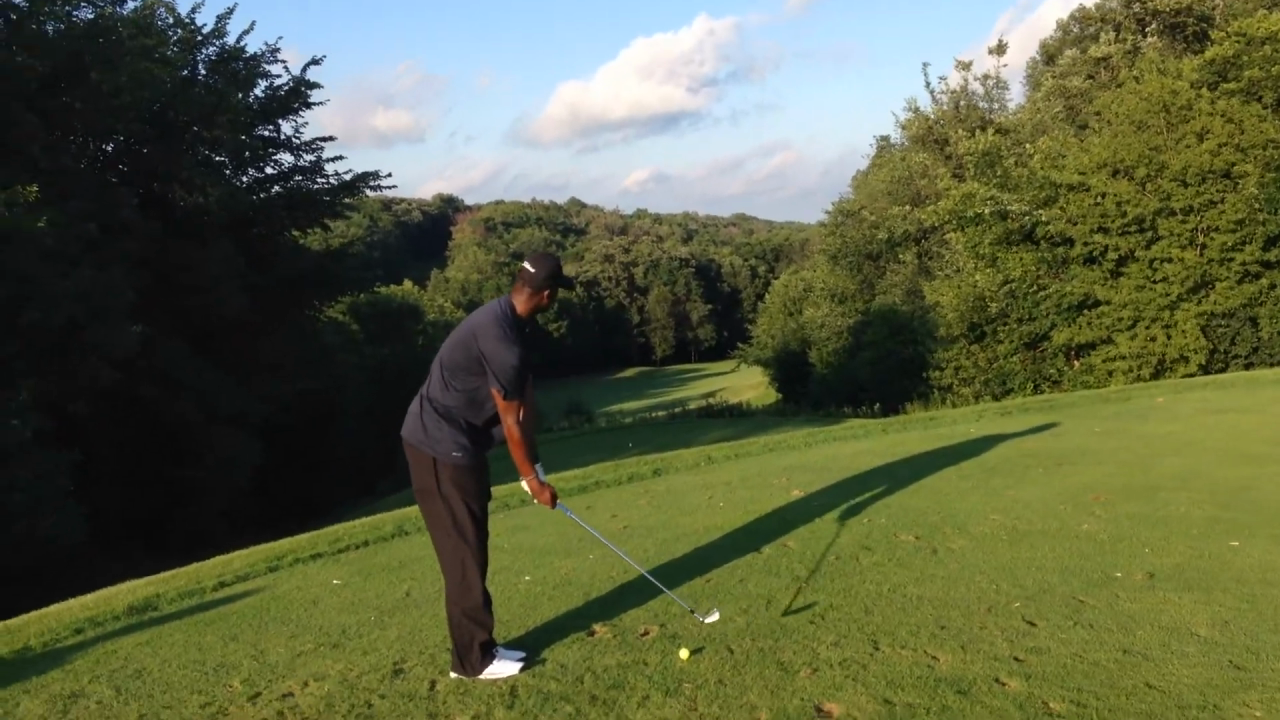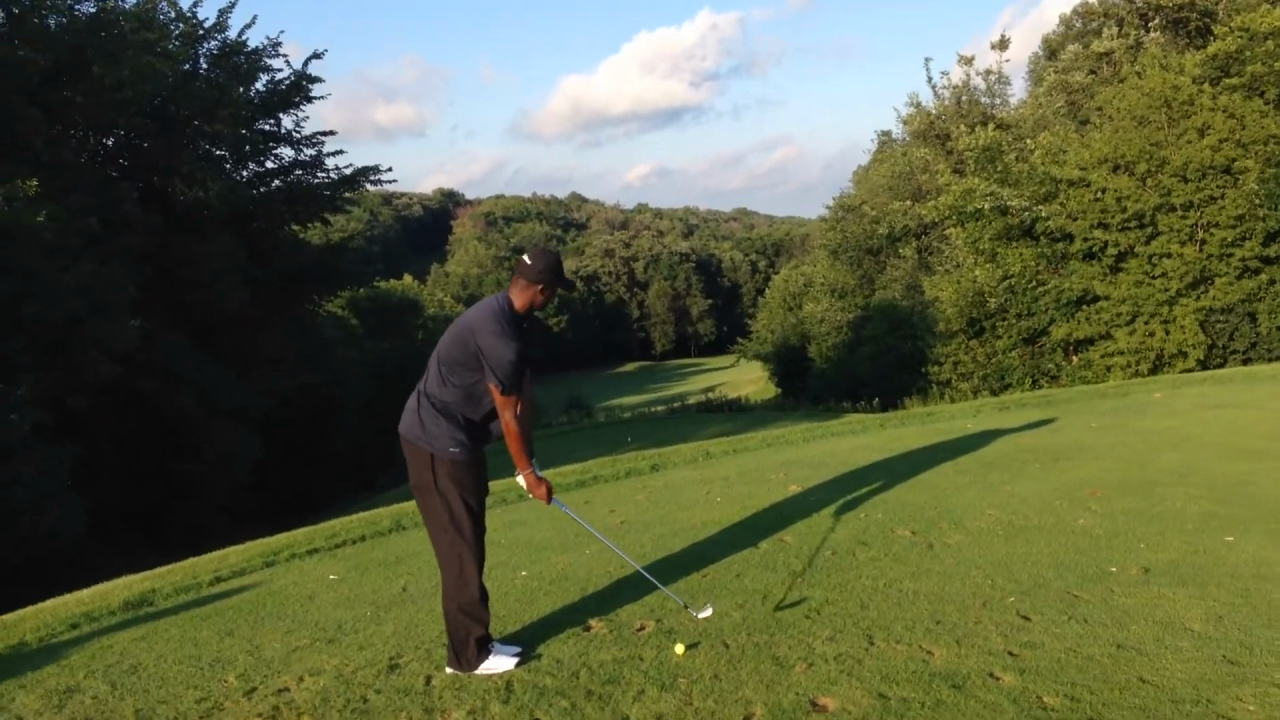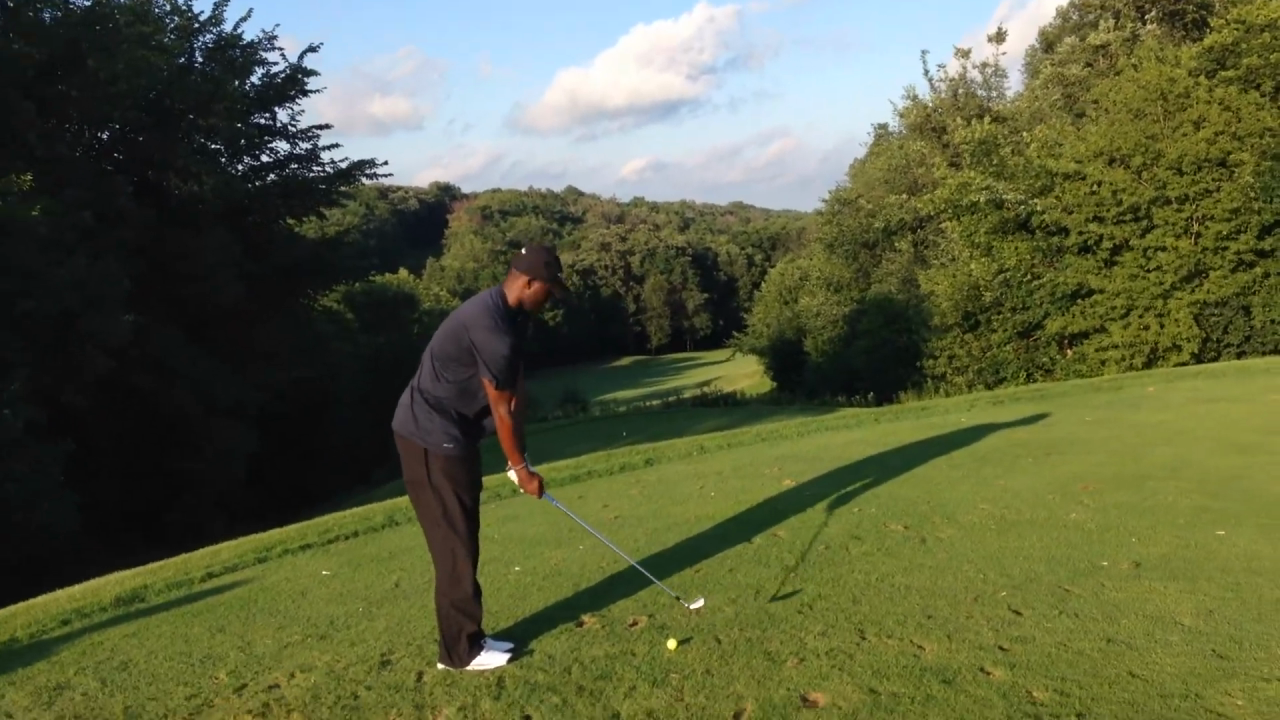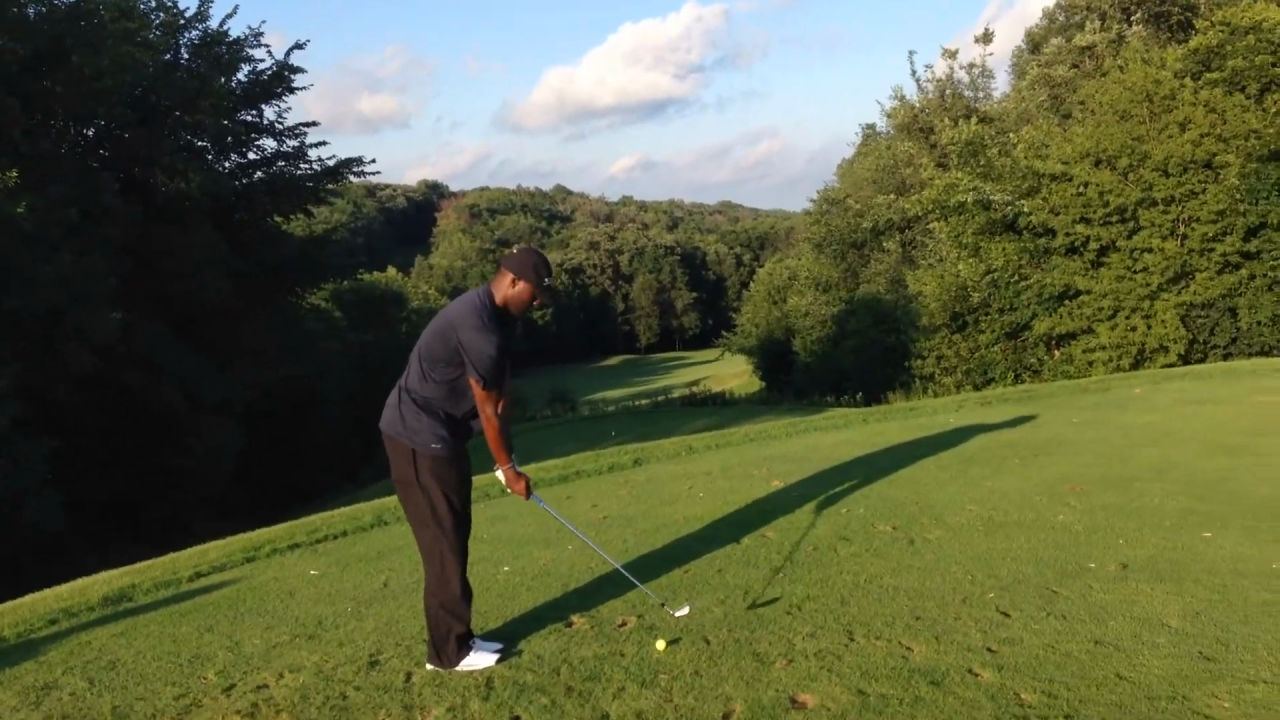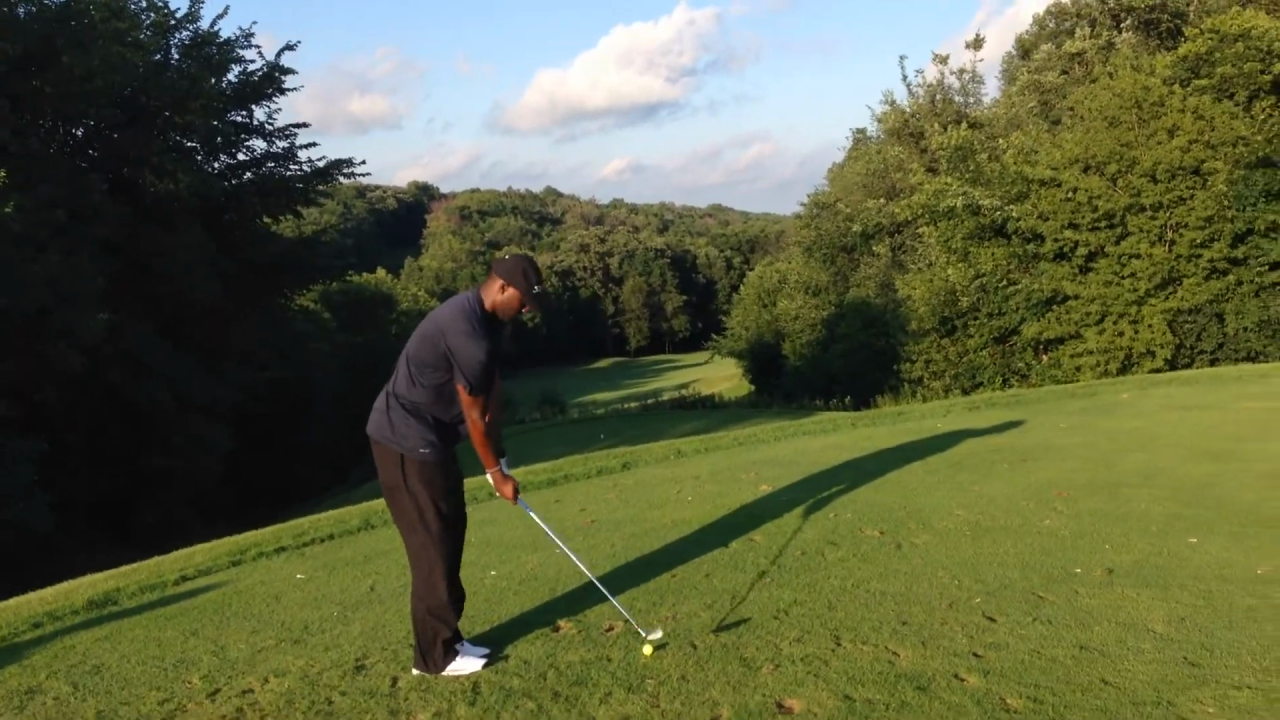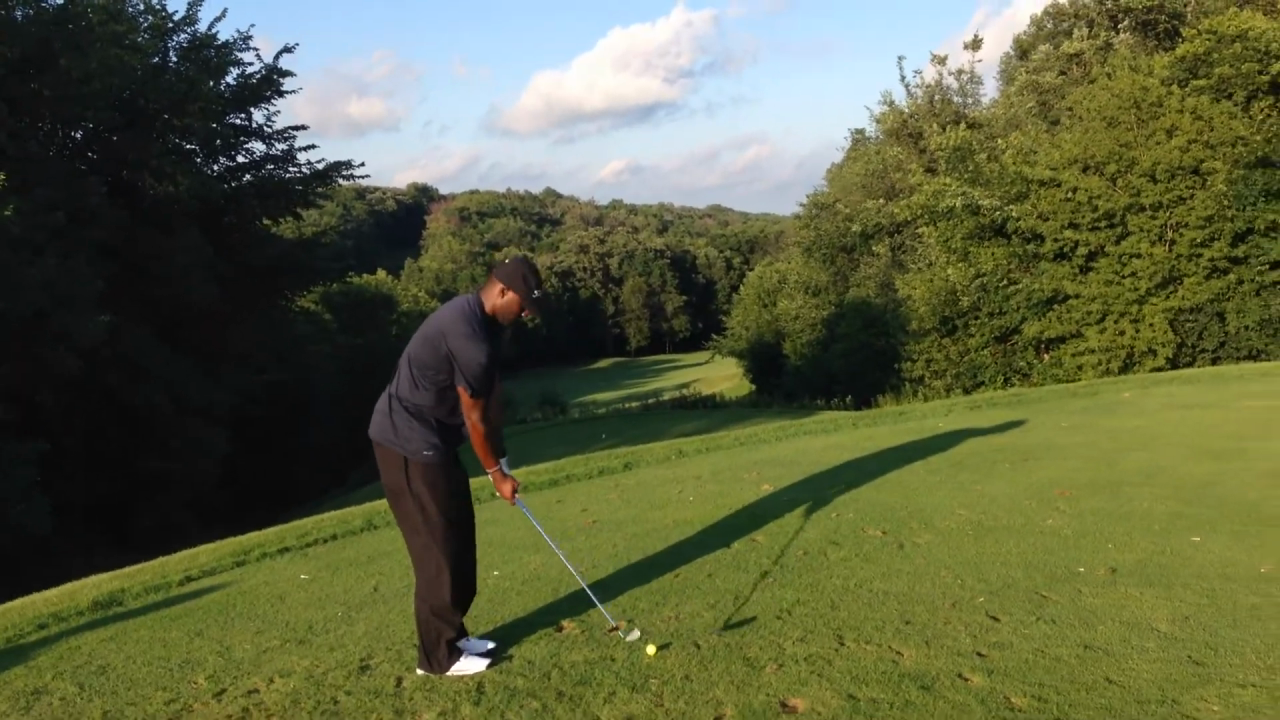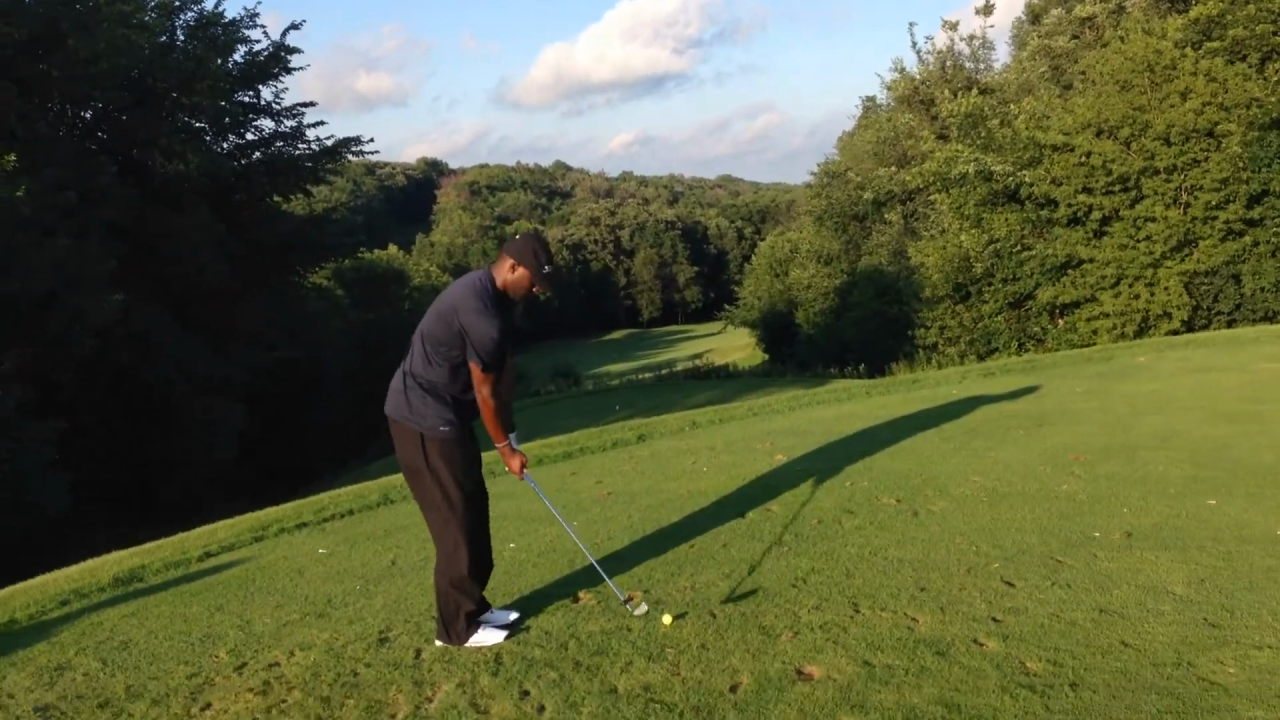
dt=0.1s
person 1, frame 1
left shoulder: (506, 321)
right shoulder: (501, 338)
left elbow: (523, 401)
right elbow: (511, 419)
left wrist: (533, 466)
right wrist: (532, 479)
left hip: (456, 441)
right hip: (441, 445)
left knee: (471, 549)
right knee: (463, 552)
left ankle: (480, 645)
right ankle: (473, 658)
person 1, frame 2
left shoulder: (504, 316)
right shoulder: (498, 333)
left elbow: (521, 396)
right elbow: (508, 414)
left wrist: (529, 463)
right wrist: (529, 474)
left hip: (454, 437)
right hip: (438, 441)
left knee: (468, 544)
right knee: (460, 547)
left ankle: (476, 640)
right ankle: (468, 654)
person 1, frame 3
left shoulder: (505, 314)
right shoulder: (492, 327)
left elbow: (514, 392)
right elbow: (501, 408)
left wrist: (520, 458)
right wrist: (521, 468)
left hip: (450, 433)
right hip: (432, 436)
left knee: (463, 539)
right knee: (455, 542)
left ankle: (469, 635)
right ankle: (460, 650)
person 1, frame 4
left shoulder: (492, 313)
right shoulder: (479, 327)
left elbow: (501, 393)
right elbow: (488, 408)
left wrist: (508, 458)
right wrist: (508, 469)
left hip: (438, 433)
right hip: (420, 437)
left knee: (454, 538)
right knee: (444, 543)
left ankle: (458, 636)
right ankle: (448, 650)
person 1, frame 5
left shoulder: (477, 315)
right shoulder: (469, 332)
left elbow: (489, 395)
right elbow: (474, 414)
left wrist: (500, 458)
right wrist: (496, 473)
left hip: (426, 436)
right hip: (407, 440)
left knee: (448, 537)
right knee: (432, 547)
left ankle: (445, 637)
right ankle: (434, 655)
person 1, frame 6
left shoulder: (476, 317)
right shoulder: (469, 334)
left elbow: (490, 398)
right elbow: (474, 416)
left wrist: (501, 458)
right wrist: (496, 473)
left hip: (428, 438)
right hip: (410, 443)
left knee: (458, 533)
right knee: (437, 548)
left ankle: (452, 633)
right ankle: (439, 655)
person 1, frame 7
left shoulder: (488, 293)
right shoulder: (482, 311)
left elbow: (501, 374)
right elbow: (485, 392)
left wrist: (509, 433)
right wrist: (504, 448)
left hip: (440, 413)
right hip: (425, 418)
left knee: (472, 512)
right knee: (456, 522)
left ankle: (474, 609)
right ankle: (457, 627)
